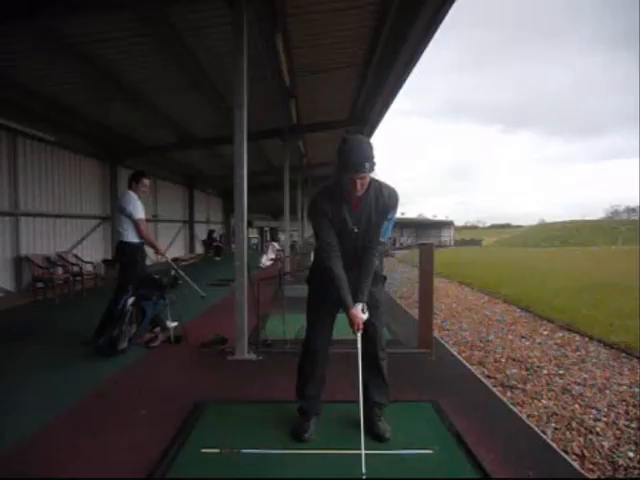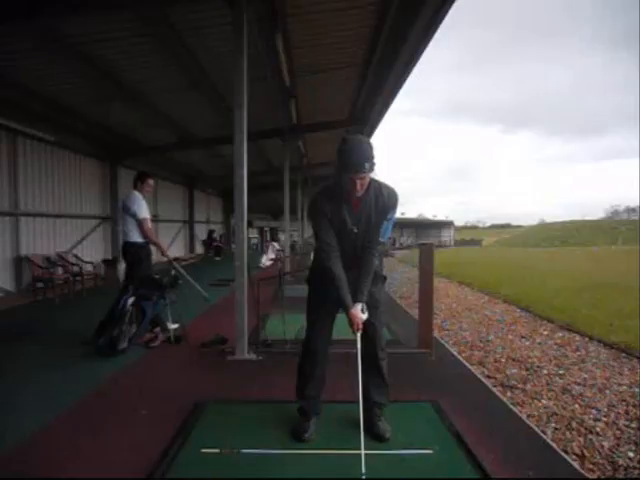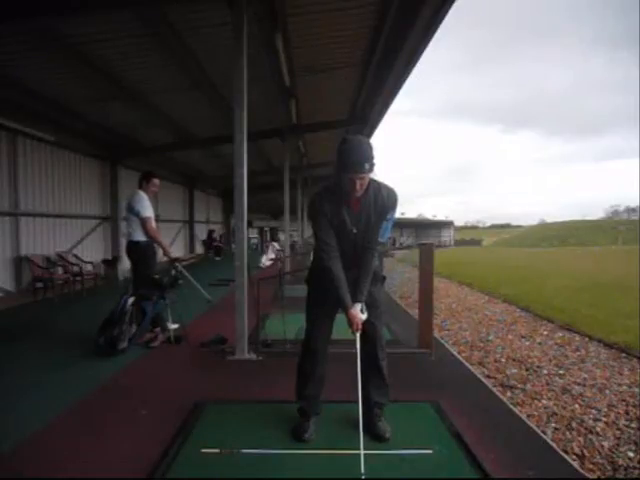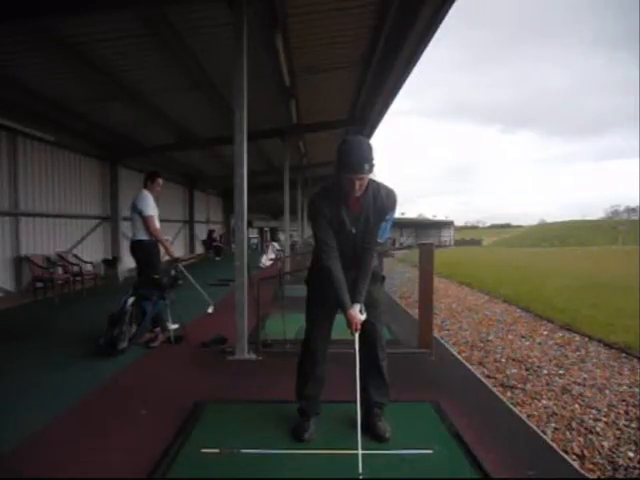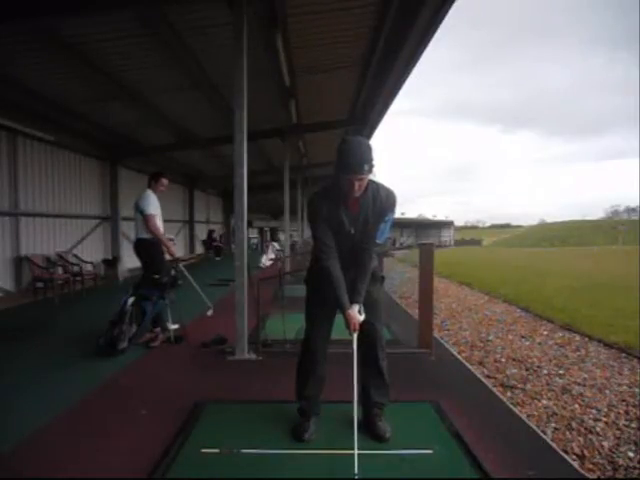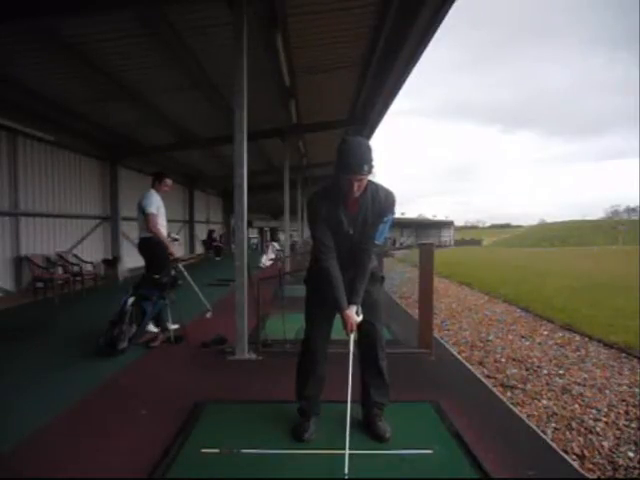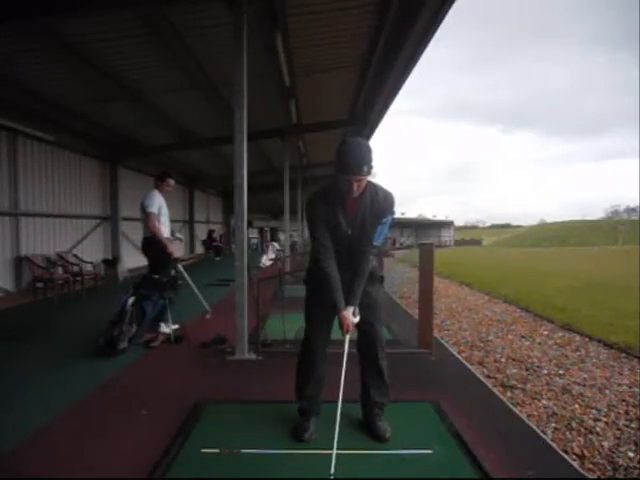
dt=0.5s
person 1, frame 1
left shoulder: (387, 197)
right shoulder: (322, 201)
left elbow: (372, 250)
right elbow: (330, 255)
left wrist: (360, 299)
right wrist: (348, 304)
left hip: (367, 276)
right hip: (328, 277)
left knee: (374, 343)
right knee: (316, 343)
left ankle: (374, 411)
right ankle: (308, 412)
person 1, frame 2
left shoulder: (386, 197)
right shoulder: (322, 201)
left elbow: (371, 250)
right elbow: (329, 255)
left wrist: (360, 299)
right wrist: (348, 305)
left hip: (367, 275)
right hip: (327, 276)
left knee: (374, 343)
right knee: (316, 343)
left ankle: (375, 411)
right ankle: (308, 412)
person 1, frame 3
left shoulder: (386, 197)
right shoulder: (322, 201)
left elbow: (370, 250)
right elbow: (329, 255)
left wrist: (359, 299)
right wrist: (347, 305)
left hip: (366, 275)
right hip: (327, 276)
left knee: (374, 342)
right knee: (315, 342)
left ankle: (374, 411)
right ankle: (308, 412)
person 1, frame 4
left shoulder: (385, 198)
right shoulder: (321, 201)
left elbow: (369, 250)
right elbow: (328, 255)
left wrist: (358, 300)
right wrist: (346, 305)
left hip: (366, 275)
right hip: (326, 276)
left knee: (374, 341)
right knee: (315, 342)
left ankle: (374, 411)
right ankle: (308, 412)
person 1, frame 5
left shoulder: (384, 198)
right shoulder: (320, 201)
left elbow: (368, 251)
right elbow: (327, 256)
left wrist: (357, 300)
right wrist: (345, 305)
left hip: (365, 275)
right hip: (325, 276)
left knee: (374, 340)
right knee: (315, 342)
left ankle: (374, 412)
right ankle: (308, 412)
person 1, frame 6
left shoulder: (383, 199)
right shoulder: (319, 201)
left elbow: (367, 251)
right elbow: (326, 256)
left wrist: (355, 300)
right wrist: (343, 305)
left hip: (364, 275)
right hip: (325, 276)
left knee: (373, 341)
right knee: (314, 342)
left ankle: (374, 411)
right ankle: (308, 412)
person 1, frame 7
left shoulder: (382, 200)
right shoulder: (318, 202)
left elbow: (365, 253)
right elbow: (324, 256)
left wrist: (353, 302)
right wrist: (340, 307)
left hip: (364, 276)
right hip: (324, 277)
left knee: (373, 341)
right knee: (314, 342)
left ankle: (374, 411)
right ankle: (308, 412)
person 2, frame 1
left shoulder: (124, 199)
right shoulder: (133, 200)
right elbow: (142, 230)
right wrist: (157, 247)
left hip: (125, 246)
right hip: (132, 248)
left knee: (133, 287)
right knee: (125, 290)
person 2, frame 2
left shoulder: (128, 199)
right shoulder: (138, 200)
right elbow: (146, 230)
right wrist: (160, 246)
left hip: (131, 246)
right hip: (138, 248)
left knee: (138, 287)
person 2, frame 3
left shoulder: (134, 199)
right shoulder: (142, 199)
right elbow: (149, 229)
left wrist: (159, 245)
right wrist: (164, 247)
left hip: (136, 245)
right hip: (142, 246)
left knee: (143, 286)
right knee: (146, 287)
right ankle: (157, 327)
person 2, frame 4
left shoulder: (142, 198)
right shoulder: (146, 198)
right elbow: (151, 227)
left wrist: (162, 242)
right wrist: (166, 246)
left hip: (141, 244)
right hip: (146, 245)
left knee: (147, 286)
right knee: (152, 286)
right ankle: (158, 328)
person 2, frame 5
left shoulder: (149, 198)
right shoulder: (148, 197)
right elbow: (151, 226)
left wrist: (164, 240)
right wrist: (167, 245)
left hip: (148, 244)
right hip: (149, 244)
left knee: (151, 284)
right knee: (157, 284)
left ankle: (156, 326)
right ankle: (158, 328)
person 2, frame 6
left shoulder: (154, 198)
right shoulder: (151, 197)
right elbow: (151, 226)
left wrist: (167, 238)
right wrist: (167, 244)
left hip: (153, 243)
right hip: (153, 243)
left ankle: (159, 323)
right ankle: (159, 327)
person 2, frame 7
left shoulder: (159, 198)
right shoulder: (153, 197)
right elbow: (151, 225)
left wrist: (171, 235)
right wrist: (166, 243)
left hip: (158, 243)
right hip: (156, 244)
left ankle: (161, 322)
right ankle: (158, 324)
